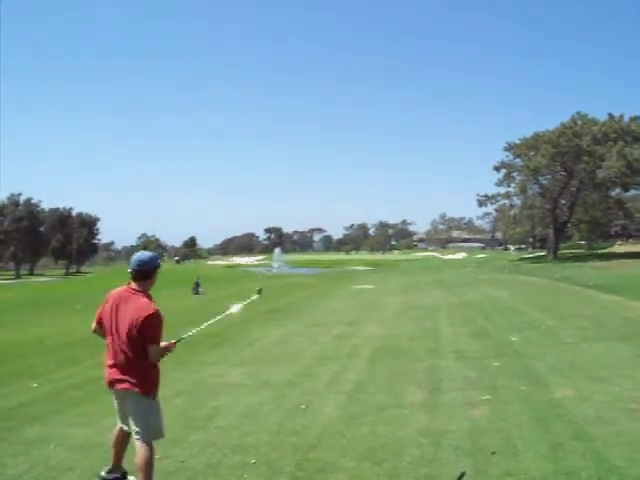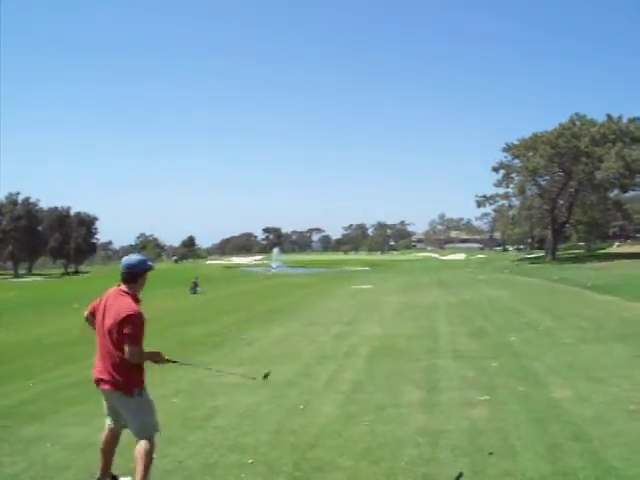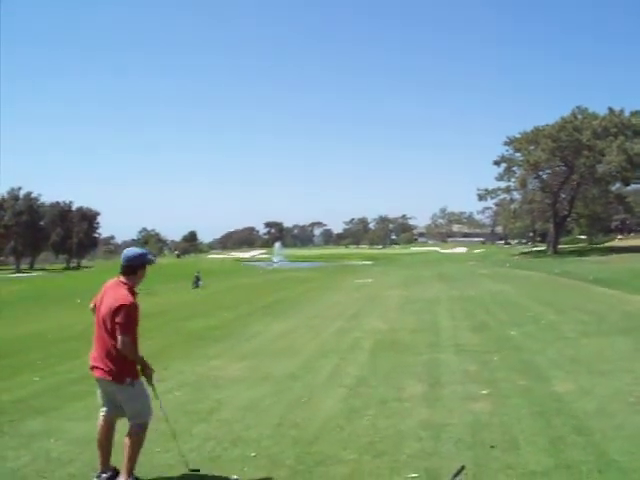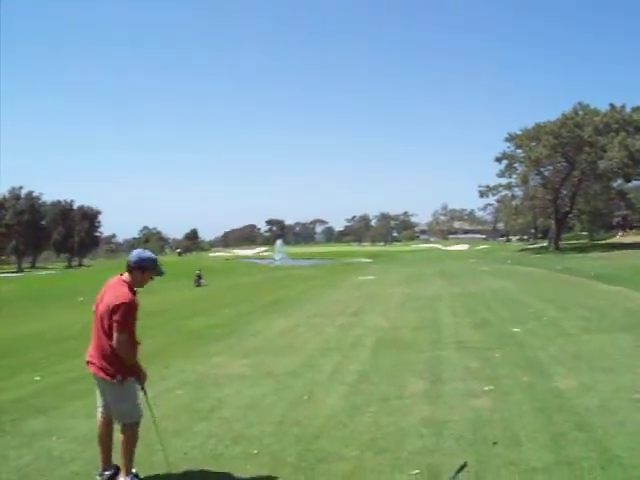
dt=0.2s
person 1, frame 1
left shoulder: (113, 296)
right shoulder: (149, 311)
left elbow: (97, 328)
right elbow: (154, 356)
right wrist: (165, 347)
left hip: (116, 376)
right hip: (138, 382)
left knee: (125, 425)
right knee: (144, 439)
person 1, frame 2
left shoulder: (108, 295)
right shoulder: (132, 312)
left elbow: (88, 317)
right elbow: (132, 356)
right wrist: (154, 356)
left hip: (105, 377)
right hip: (125, 382)
left knee: (114, 426)
right knee: (146, 436)
person 1, frame 3
left shoulder: (110, 286)
right shoulder: (127, 302)
left elbow: (94, 308)
right elbow: (124, 346)
right wrist: (144, 364)
left hip: (101, 365)
right hip: (120, 371)
left knee: (107, 417)
right knee: (140, 422)
person 1, frame 4
left shoulder: (113, 283)
right shoulder: (126, 300)
right elbow: (120, 344)
right wrist: (138, 369)
left hip: (99, 362)
right hip: (115, 368)
left knee: (106, 416)
right knee: (130, 422)
